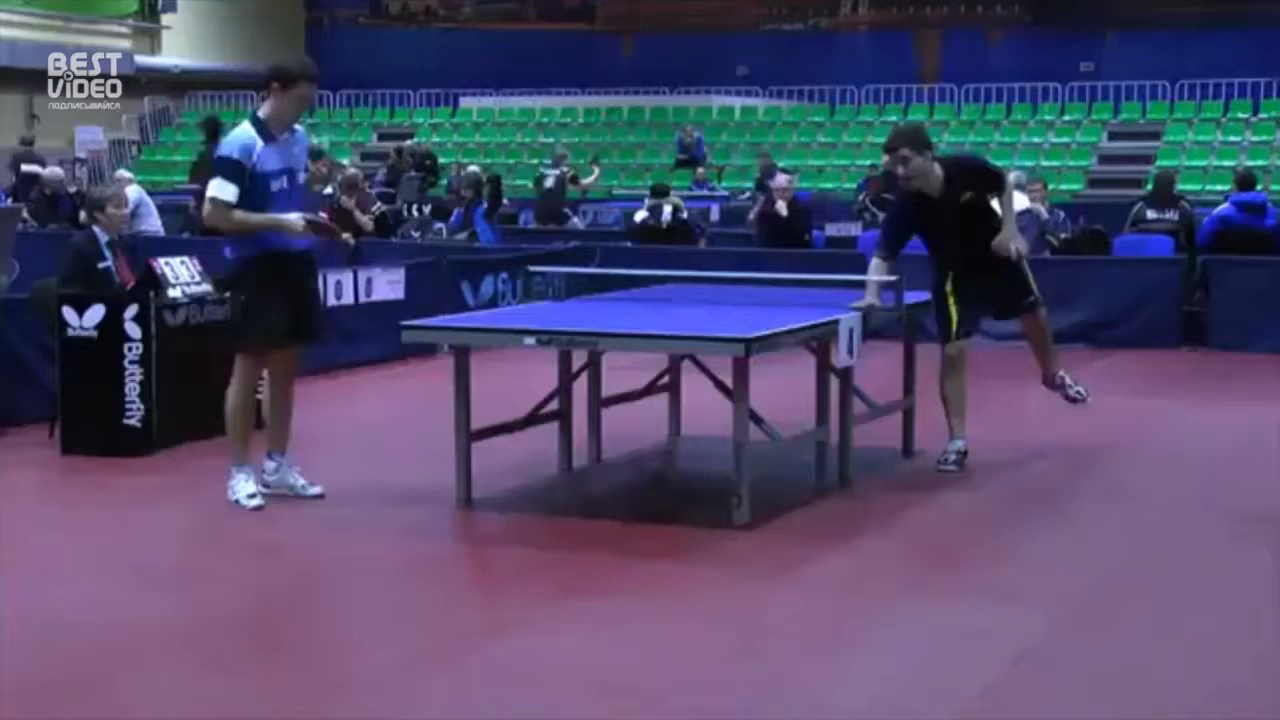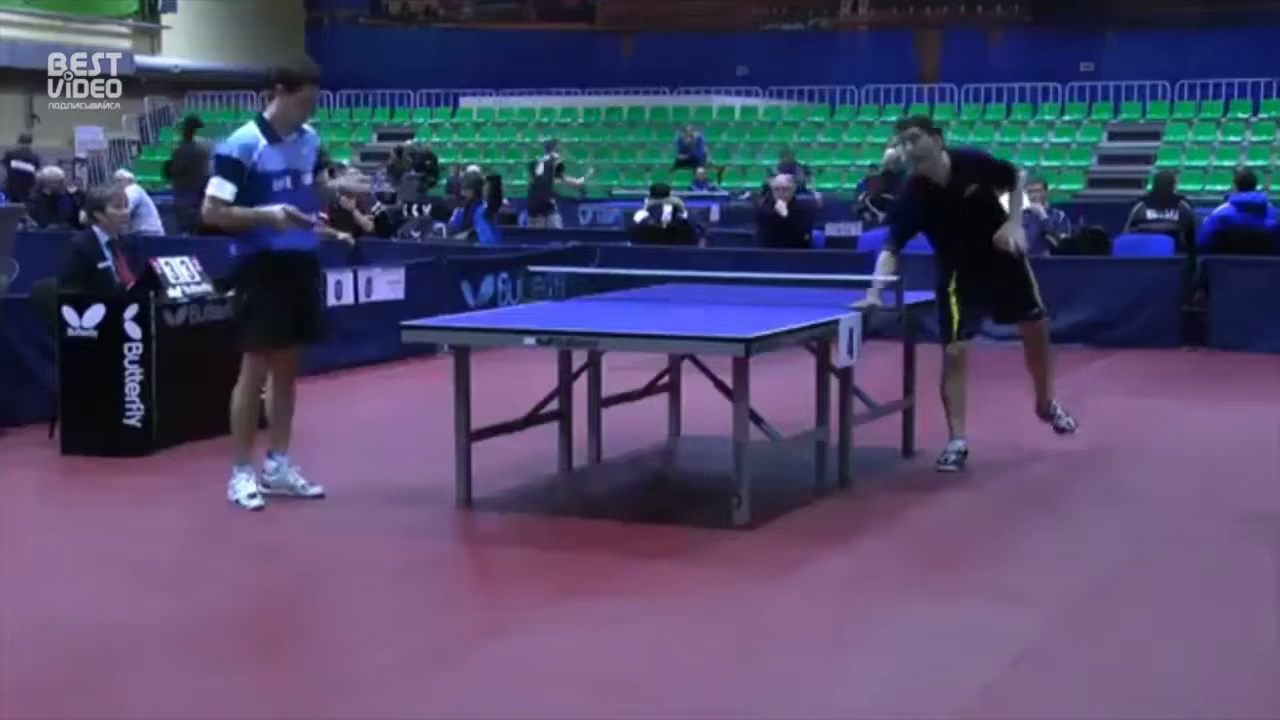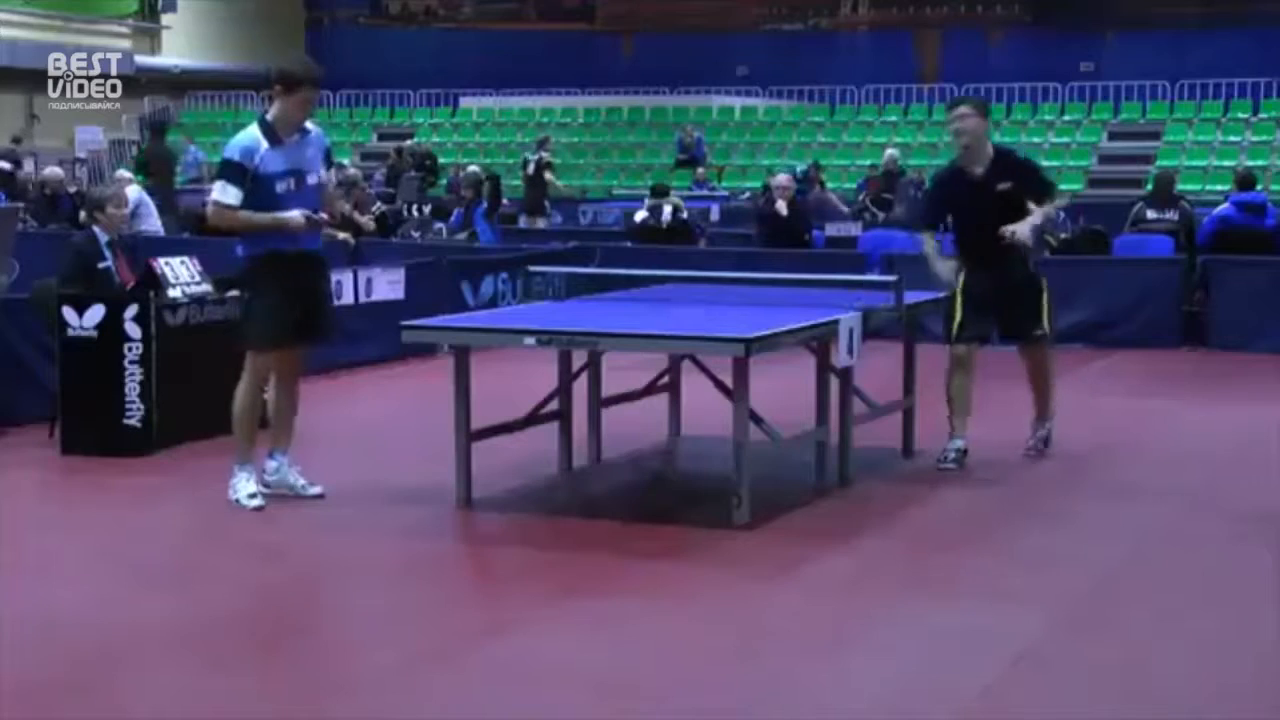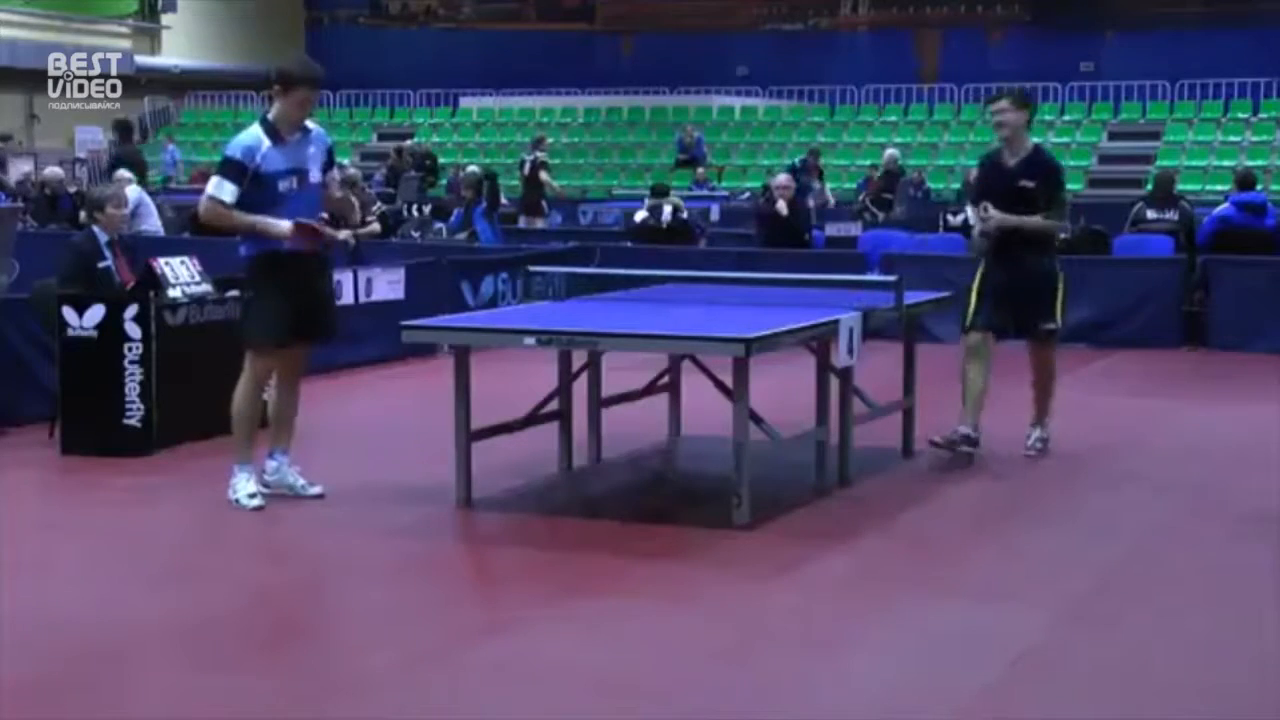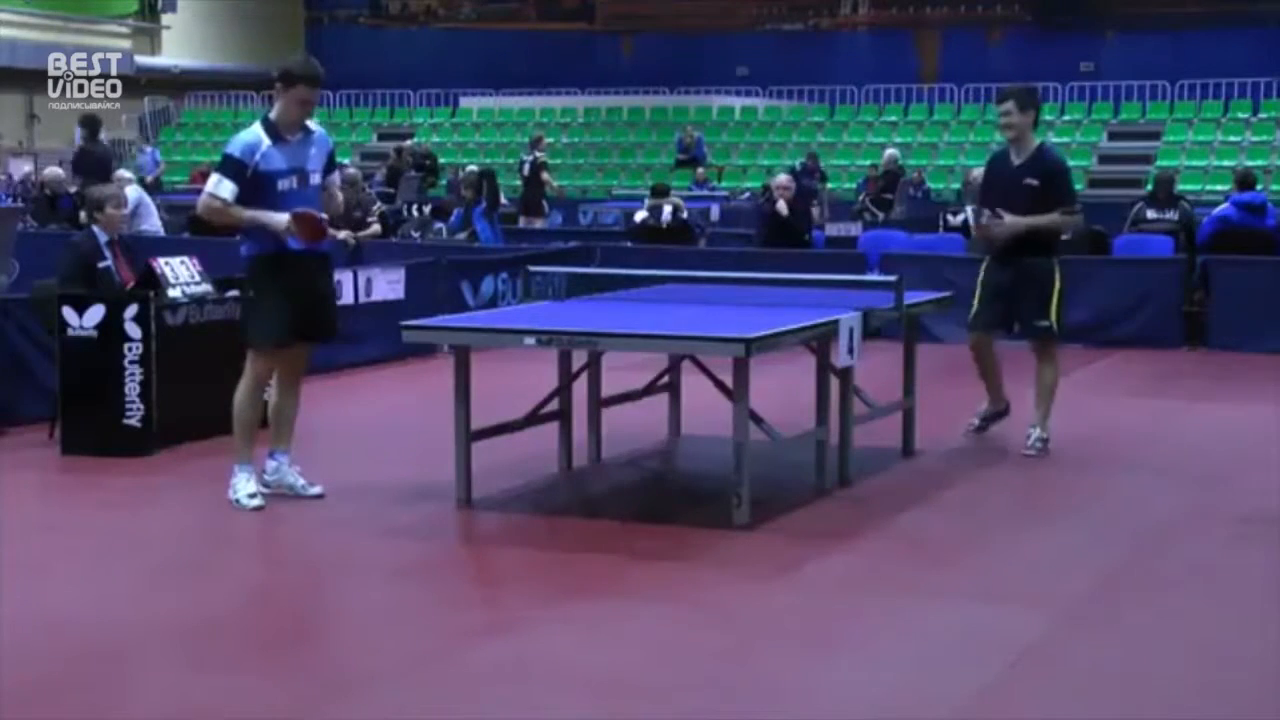
dt=0.3s
person 1, frame 1
left shoulder: (299, 139)
right shoulder: (239, 145)
right elbow: (214, 214)
right wrist: (277, 222)
left hip: (297, 263)
right hip: (257, 268)
left knee: (286, 370)
right knee: (250, 369)
left ankle: (276, 466)
right ankle: (240, 472)
person 1, frame 2
left shoulder: (310, 139)
right shoulder: (242, 145)
right elbow: (212, 210)
left wrist: (340, 191)
right wrist: (265, 214)
left hip: (303, 263)
right hip: (262, 267)
left knee: (288, 369)
right knee: (256, 368)
left ankle: (278, 465)
right ankle: (241, 472)
person 1, frame 3
left shoulder: (316, 138)
right shoulder: (246, 147)
right elbow: (217, 214)
left wrist: (331, 208)
right wrist: (281, 219)
left hip: (309, 264)
right hip: (268, 268)
left knee: (291, 369)
right knee: (259, 368)
left ankle: (278, 466)
right ankle: (242, 472)
person 1, frame 4
left shoulder: (319, 138)
right shoulder: (247, 146)
right elbow: (209, 209)
right wrist: (269, 226)
left hip: (311, 264)
right hip: (269, 267)
left knee: (293, 369)
right knee: (259, 368)
left ankle: (278, 465)
right ankle: (242, 472)
person 1, frame 5
left shoulder: (321, 140)
right shoulder: (249, 144)
right elbow: (208, 206)
left wrist: (333, 203)
right wrist: (264, 218)
left hip: (313, 264)
right hip: (270, 267)
left knee: (294, 369)
right knee: (260, 368)
left ankle: (278, 465)
right ankle: (242, 472)
person 2, frame 1
left shoulder: (968, 168)
right shoulder: (906, 206)
left elbow: (1003, 185)
right elbow: (882, 255)
left wrist: (1010, 228)
right wrist: (872, 294)
left hip: (999, 257)
right hip: (957, 274)
left knee: (1035, 315)
right knee: (953, 353)
left ankle: (1052, 373)
right ankle: (957, 441)
person 2, frame 2
left shoulder: (975, 162)
right shoulder: (913, 196)
left elbow: (1015, 180)
right elbow: (890, 248)
left wrist: (1014, 223)
right wrist: (875, 290)
left hip: (1004, 258)
right hip: (959, 274)
left knee: (1035, 328)
right knee: (954, 353)
left ankle: (1045, 402)
right ankle: (957, 441)
person 2, frame 3
left shoulder: (1015, 165)
right shoulder: (945, 180)
left elbow: (1051, 201)
right elbow: (928, 231)
left wrist: (1029, 223)
right wrist: (939, 263)
left hip: (1019, 271)
right hip: (974, 274)
left knee: (1036, 351)
right knee: (961, 355)
left ankle: (1043, 422)
right ankle: (957, 441)
person 2, frame 4
left shoulder: (1046, 165)
right shoulder: (988, 164)
left elbow: (1056, 223)
left wrist: (1007, 221)
right wrist: (981, 227)
left hip: (1037, 268)
right hip: (996, 266)
left knee: (1042, 350)
right knee: (975, 343)
left ankle: (1039, 427)
right ankle: (968, 429)
person 2, frame 5
left shoulder: (1052, 164)
right shoulder: (995, 163)
left elbow: (1072, 219)
left wrist: (1022, 224)
right wrist: (984, 225)
left hip: (1038, 266)
right hip: (998, 265)
left knee: (1043, 346)
right knee: (979, 339)
left ankle: (1040, 428)
right ankle: (996, 403)
